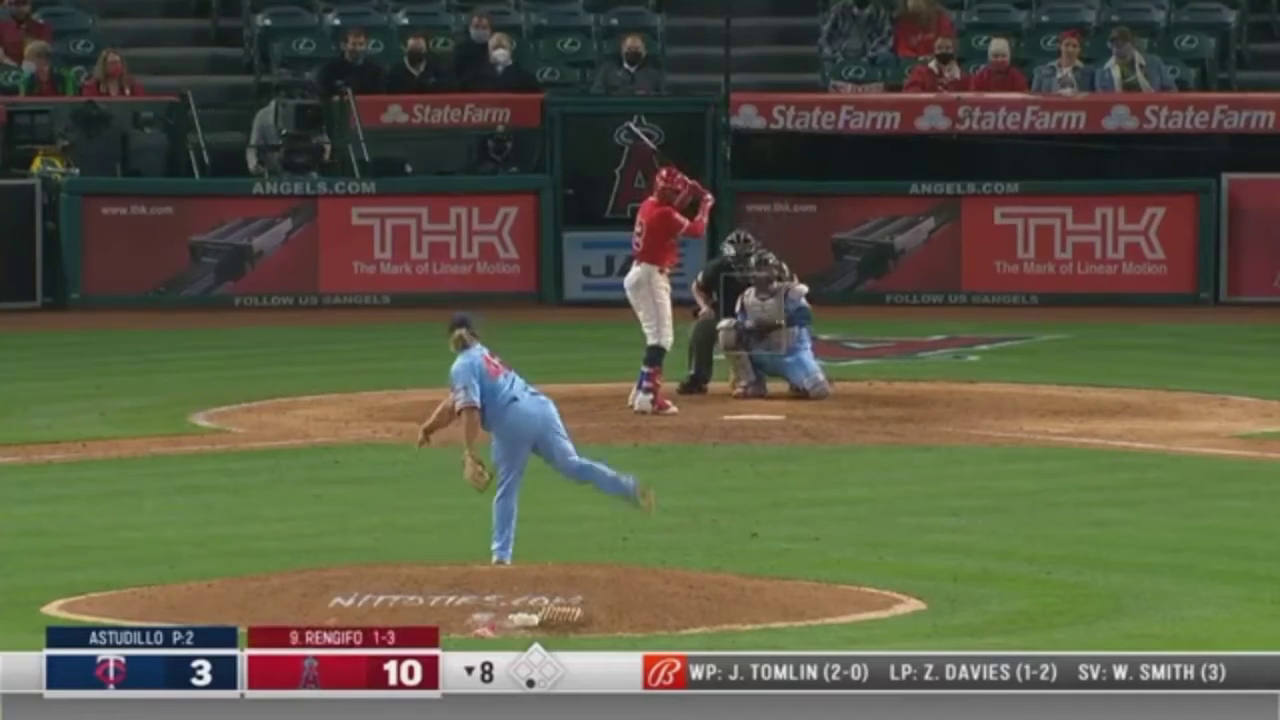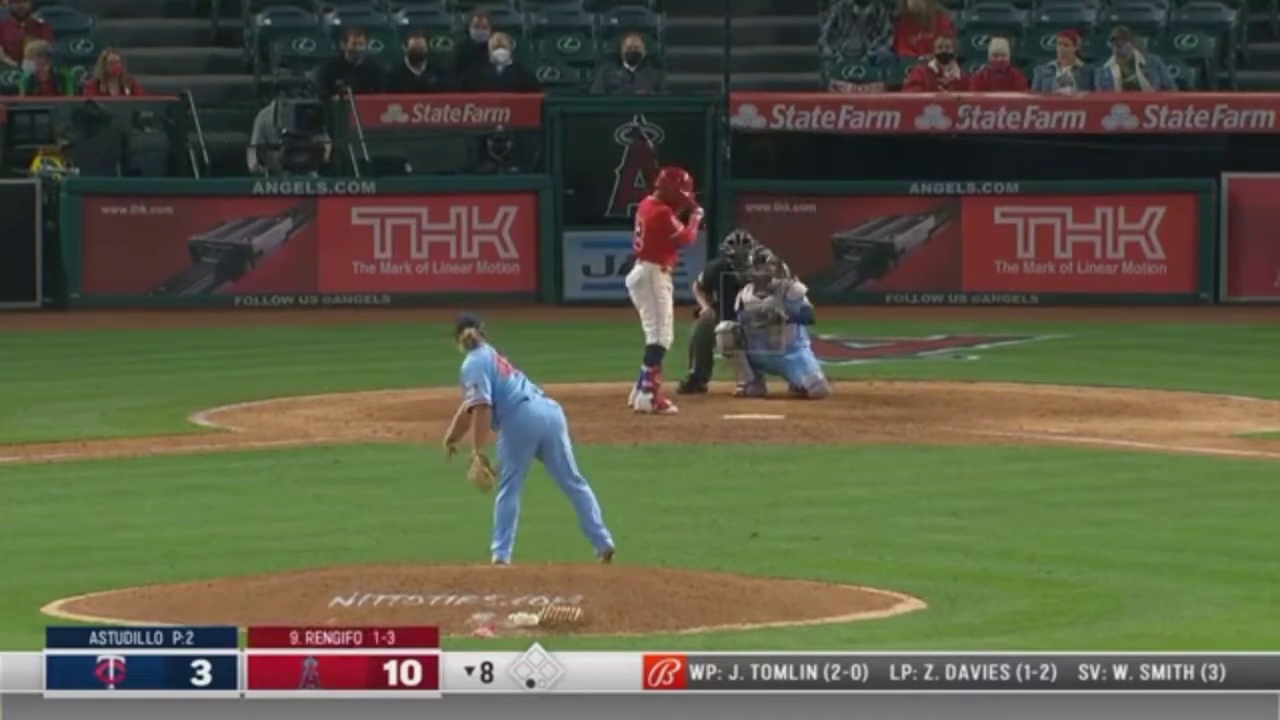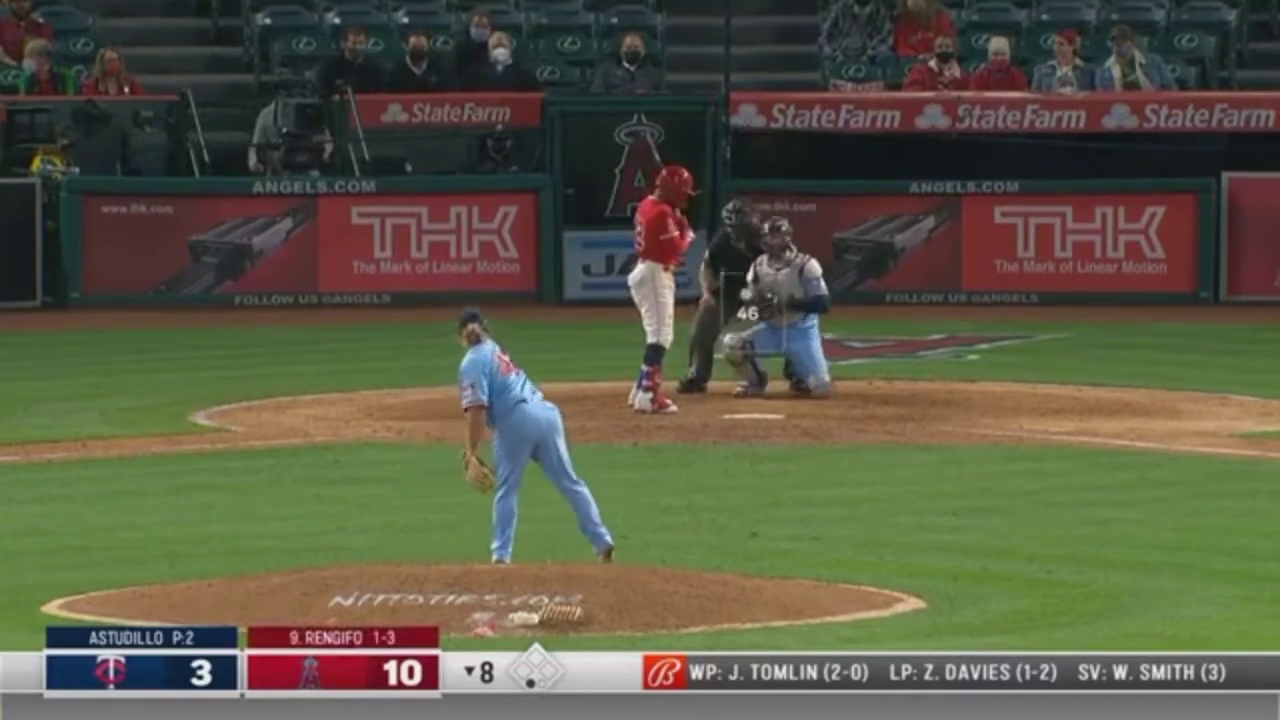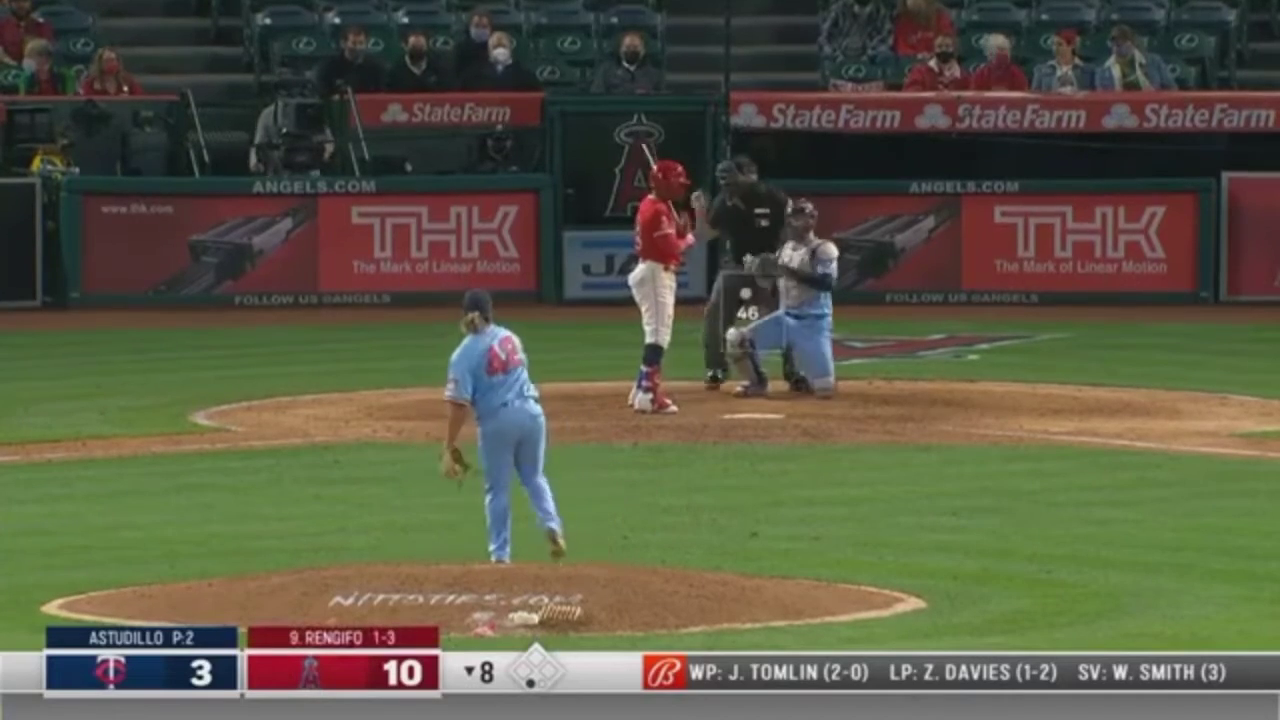
dt=0.3s
person 1, frame 1
left shoulder: (462, 367)
right shoulder: (483, 354)
left elbow: (469, 410)
right elbow: (455, 403)
left wrist: (470, 451)
right wrist: (427, 429)
left hip: (511, 423)
right hip: (541, 409)
left knee: (506, 492)
right knee: (574, 466)
left ankle: (501, 555)
right ankle: (630, 489)
person 1, frame 2
left shoulder: (472, 365)
right shoulder: (490, 355)
left elbow: (480, 408)
right elbow: (470, 406)
left wrist: (477, 451)
right wrist: (451, 438)
left hip: (520, 422)
right hip: (550, 412)
left knee: (509, 491)
right knee: (573, 482)
left ankle: (501, 554)
right ankle: (603, 543)
person 1, frame 3
left shoulder: (471, 363)
right shoulder: (493, 350)
left elbow: (477, 409)
left wrist: (473, 452)
right wrist: (470, 447)
left hip: (515, 423)
right hip: (547, 413)
left knee: (507, 491)
right knee: (569, 482)
left ankle: (501, 554)
right ankle: (602, 541)
person 1, frame 4
left shoulder: (463, 354)
right shoulder: (507, 336)
left elbow: (459, 405)
left wrist: (449, 446)
left hip: (495, 422)
right hip: (530, 413)
left knee: (498, 489)
right knee: (534, 477)
left ankle: (500, 553)
right ankle: (550, 524)
person 2, frame 1
left shoulder: (649, 205)
right shoulder: (663, 213)
left elbow: (672, 210)
right elbow: (697, 229)
left wrist: (689, 194)
right wrist: (706, 202)
left hip: (643, 274)
right hip: (650, 277)
left knee: (657, 336)
right knee: (661, 337)
left ankle: (642, 391)
right ankle: (648, 397)
person 2, frame 2
left shoulder: (647, 204)
right shoulder: (662, 212)
left elbow: (670, 225)
right elbow: (687, 238)
left wrist: (684, 209)
right wrist: (696, 214)
left hip: (645, 272)
right hip: (653, 275)
left knee: (657, 335)
right knee: (661, 336)
left ankle: (641, 391)
right ankle: (647, 396)
person 2, frame 3
left shoulder: (648, 205)
right shoulder: (662, 212)
right elbow: (678, 247)
left wrist: (678, 223)
right wrist: (688, 233)
left hip: (647, 271)
right hip: (655, 274)
left knee: (657, 334)
right knee: (661, 335)
left ankle: (642, 390)
right ankle: (648, 395)
person 2, frame 4
left shoulder: (653, 204)
right shoulder: (658, 210)
left elbow: (674, 234)
right elbow: (672, 247)
left wrist: (688, 223)
right wrist: (689, 238)
left hip: (655, 272)
right hip: (655, 274)
left knee: (657, 334)
right knee: (659, 335)
left ankle: (642, 390)
right ankle: (647, 396)
person 3, frame 1
left shoulder: (764, 268)
right shoulder: (717, 267)
left elbow: (781, 291)
right elbow: (698, 287)
right wrist: (705, 306)
left hip: (756, 312)
right hip: (724, 310)
right knee: (701, 330)
right ankle: (697, 379)
person 3, frame 2
right shoulder: (717, 268)
right elbow: (697, 286)
right wrist: (706, 306)
right hip: (725, 311)
right knee: (701, 331)
right ankle: (697, 378)
person 3, frame 3
right shoulder: (722, 240)
right elbow: (707, 267)
right wrist: (707, 293)
right hip: (728, 293)
right knee: (704, 325)
left ankle: (795, 375)
right ankle: (697, 376)
person 3, frame 4
left shoulder: (775, 200)
right shoulder: (723, 201)
right elbow: (710, 232)
right hip: (733, 267)
right knee: (714, 316)
left ankle: (794, 373)
right ankle: (716, 370)
person 4, frame 1
left shoulder: (791, 292)
right shoulder: (747, 298)
left elbow: (805, 315)
right elbow: (741, 334)
left wrist: (775, 323)
left hip: (793, 354)
right hip: (762, 356)
left knee: (819, 390)
right knee: (727, 327)
left ankle: (798, 381)
right ankle: (752, 382)
person 4, frame 2
left shoulder: (790, 289)
right shoulder: (745, 294)
left elbow: (808, 316)
right elbow: (742, 327)
left wrist: (782, 316)
left hip: (793, 352)
right hip: (763, 351)
left knee: (818, 389)
right knee: (725, 330)
left ankle: (798, 380)
right ankle: (752, 382)
person 4, frame 3
left shoulder: (805, 265)
right shoulder: (758, 266)
left elbow: (823, 305)
right elbow: (750, 302)
left wrist: (787, 303)
left hip: (802, 333)
right hip: (771, 330)
left knee: (822, 389)
right knee: (732, 343)
left ankle: (801, 377)
right ankle: (755, 382)
person 4, frame 4
left shoulder: (824, 249)
right shoulder: (787, 248)
left elbow: (827, 283)
left wrist: (790, 270)
right wrist: (768, 268)
left hip: (814, 323)
right hip: (785, 317)
left knee: (824, 388)
right knee: (735, 338)
left ankle: (806, 376)
right ankle: (756, 382)
